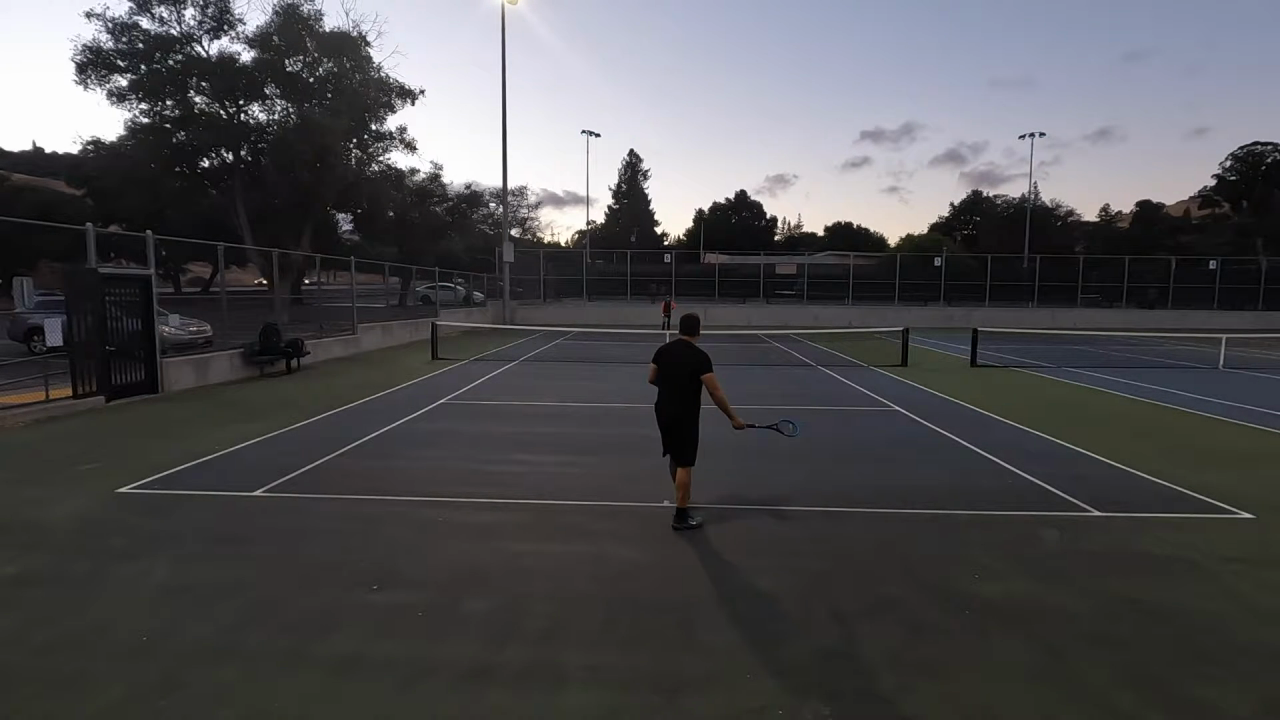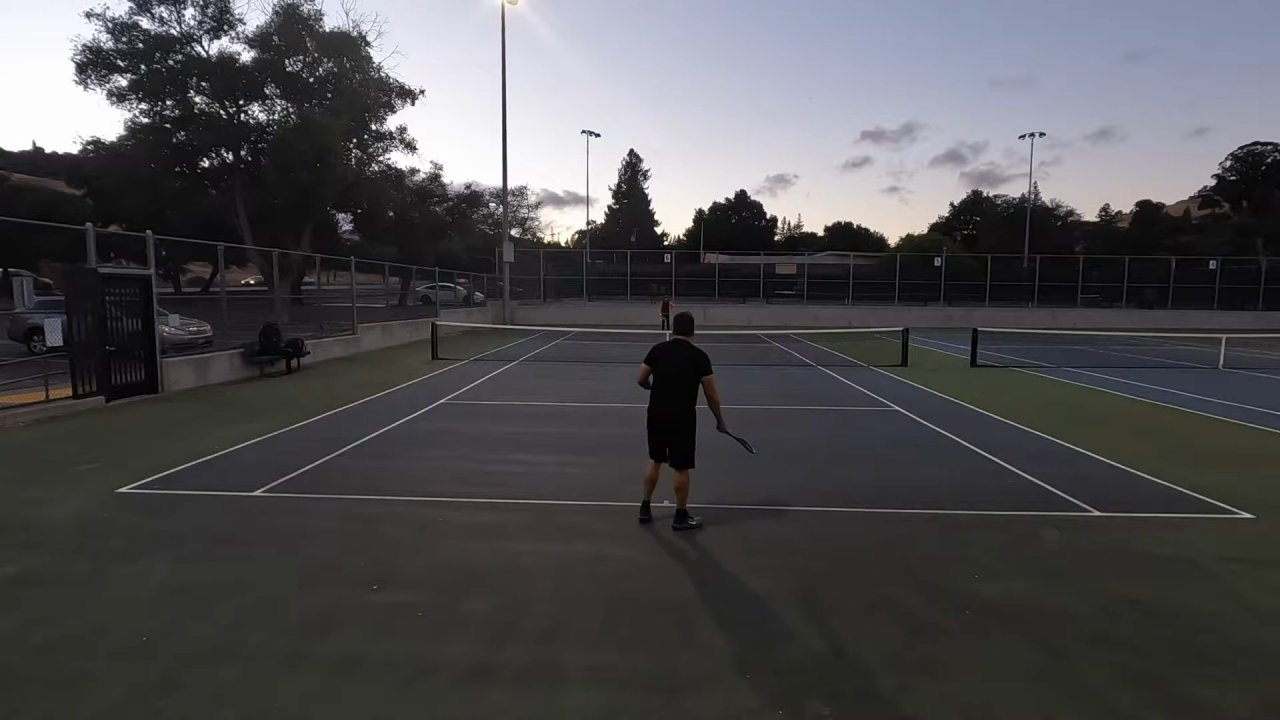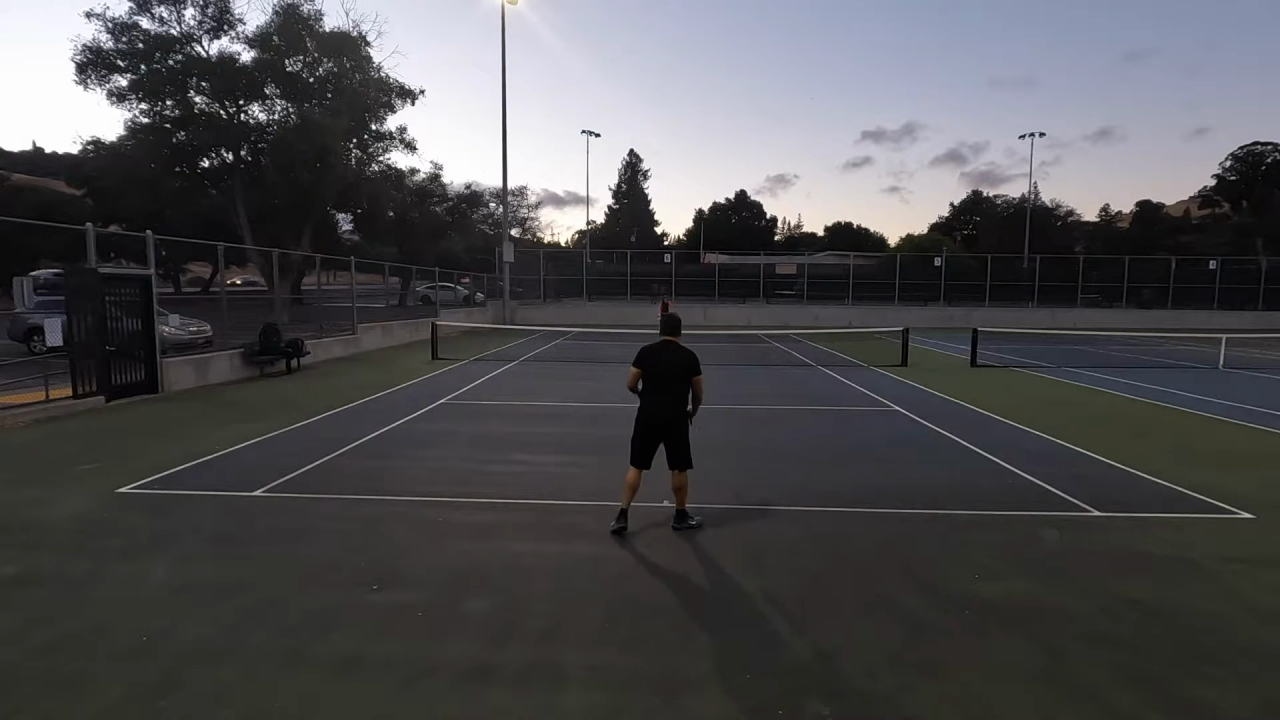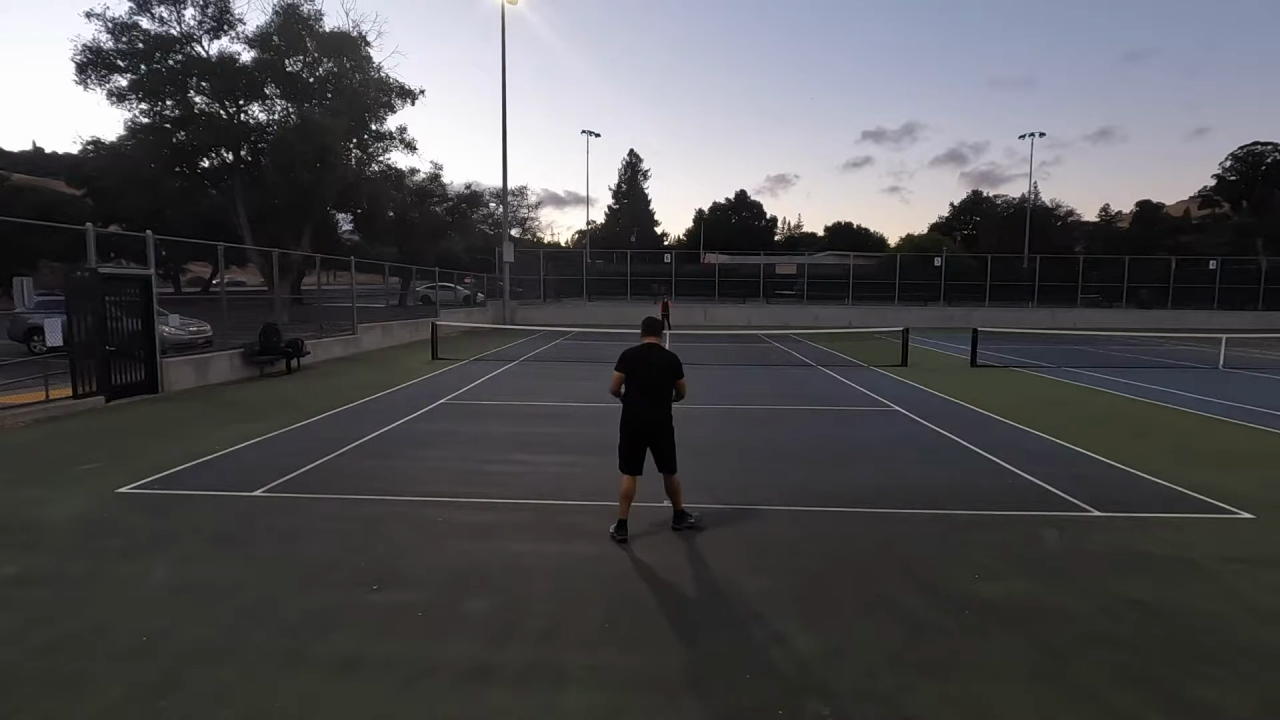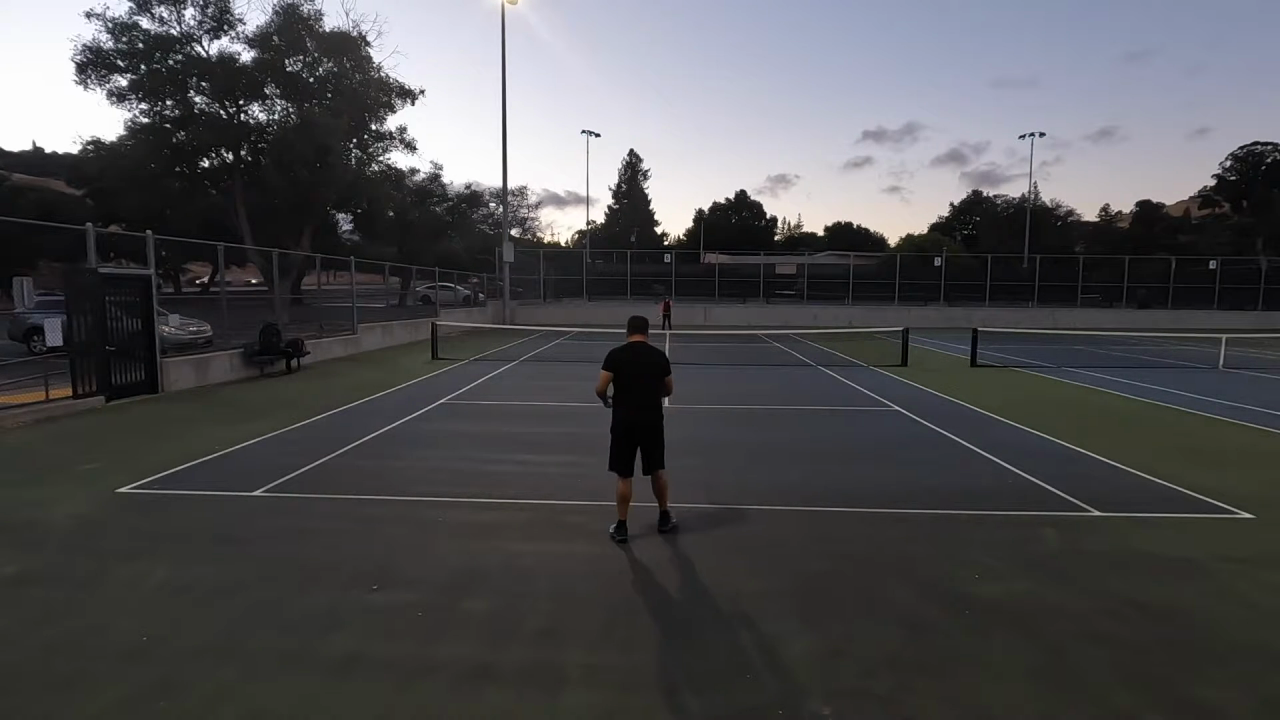
dt=0.2s
person 1, frame 1
left shoulder: (664, 350)
right shoulder: (699, 356)
left elbow: (652, 379)
right elbow: (715, 392)
right wrist: (733, 417)
left hip: (662, 411)
right hip: (684, 416)
left knee: (674, 457)
right knee: (684, 464)
left ankle: (679, 500)
right ankle: (681, 516)
person 1, frame 2
left shoulder: (657, 350)
right shoulder: (699, 356)
left elbow: (641, 380)
right elbow: (711, 394)
right wrist: (720, 420)
left hip: (656, 414)
right hip: (683, 418)
left knee: (654, 461)
right knee: (681, 468)
left ankle: (645, 507)
right ankle: (681, 517)
person 1, frame 3
left shoulder: (645, 352)
right shoulder: (689, 356)
left elbow: (631, 385)
right elbow: (698, 393)
right wrist: (692, 412)
left hip: (647, 417)
right hip: (676, 419)
left knee: (636, 468)
right knee: (680, 468)
left ankle: (622, 517)
right ankle: (681, 517)
person 1, frame 4
left shoulder: (628, 355)
right shoulder: (672, 359)
left elbow: (614, 389)
right elbow: (681, 394)
left hip: (632, 422)
right hip: (661, 423)
left knee: (629, 475)
right knee: (670, 472)
left ankle: (621, 527)
right ankle: (680, 517)
person 1, frame 5
left shoulder: (615, 355)
right shoulder: (659, 356)
left elbow: (600, 389)
right elbow: (668, 390)
left wrist: (607, 400)
left hip: (623, 422)
right hip: (652, 421)
left knee: (624, 476)
right knee: (657, 471)
left ankle: (621, 527)
right ankle: (664, 517)
